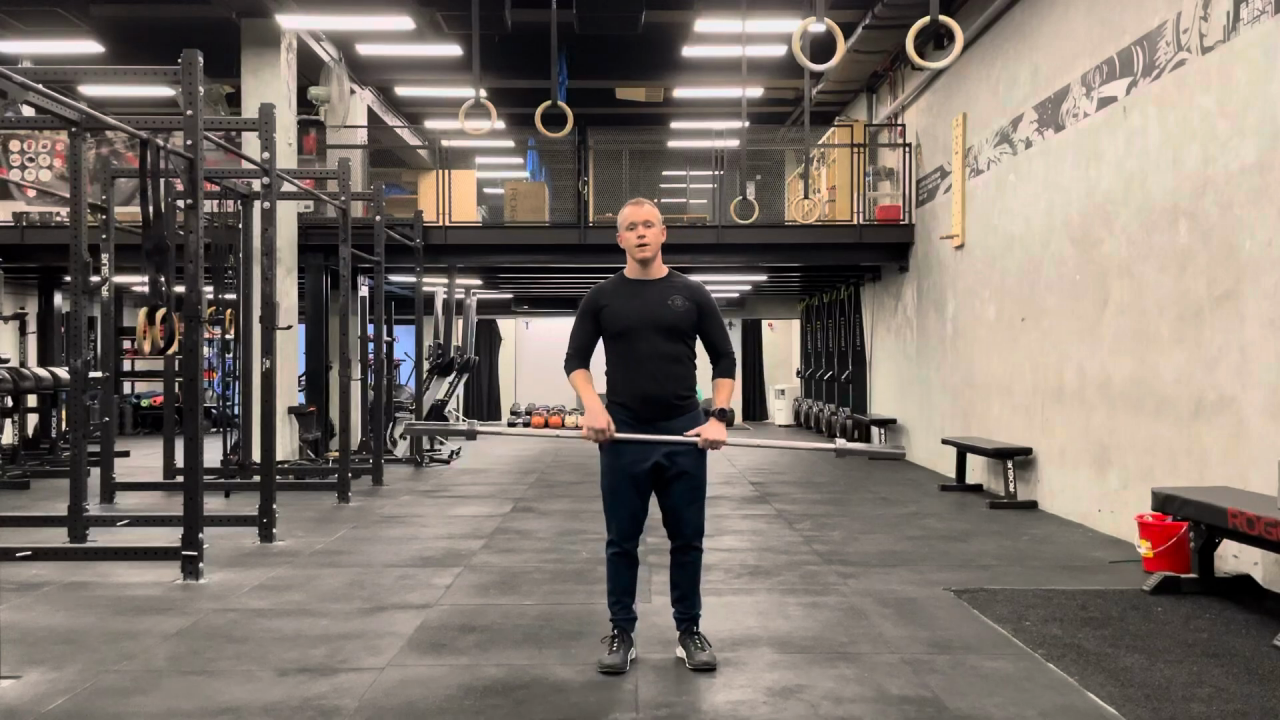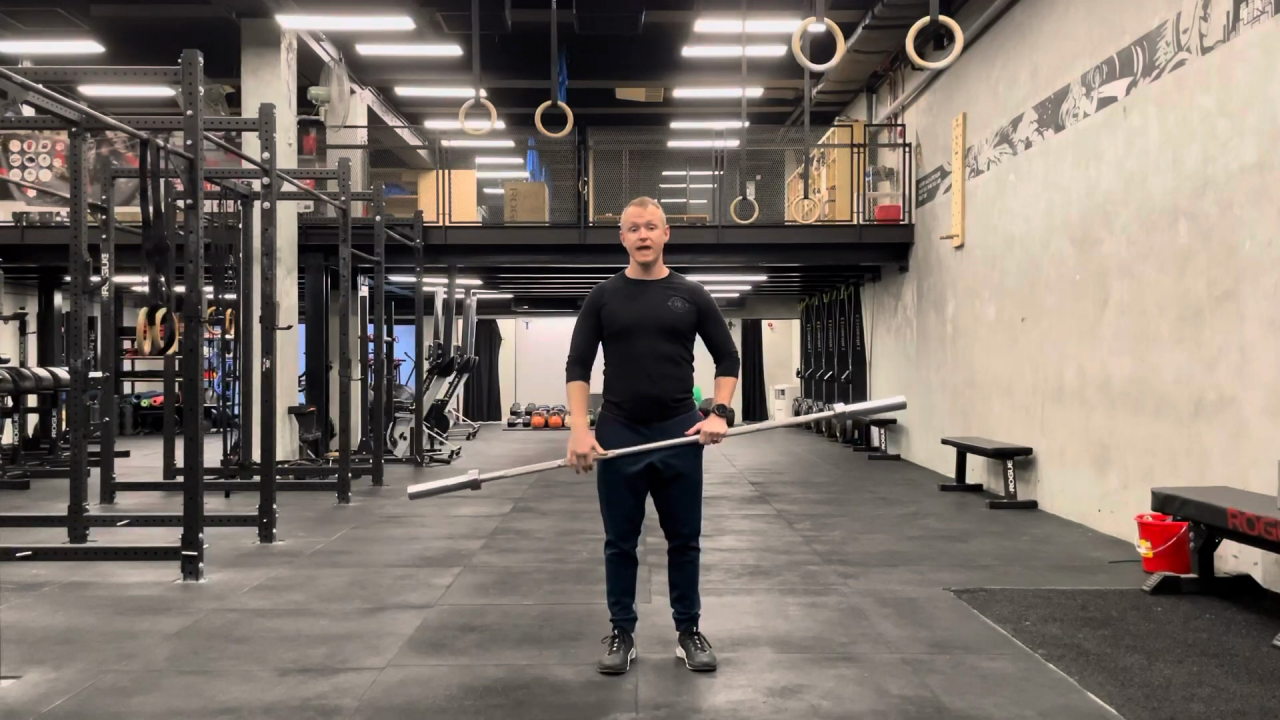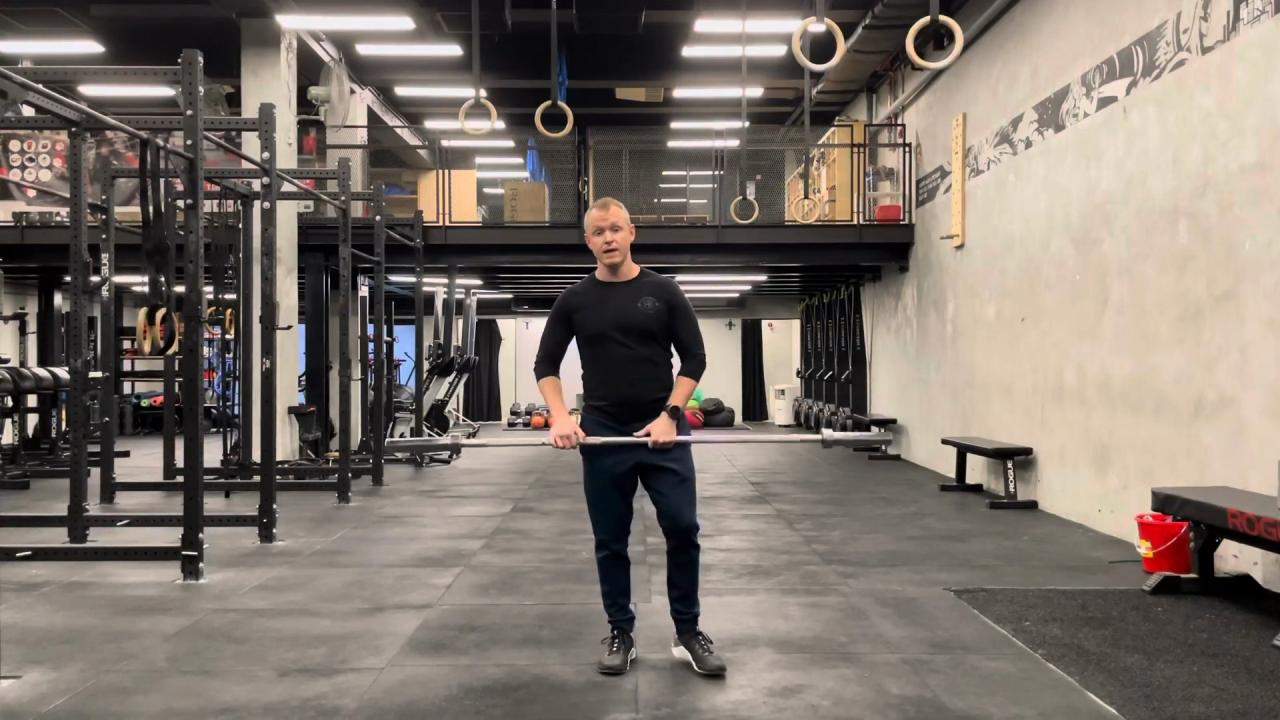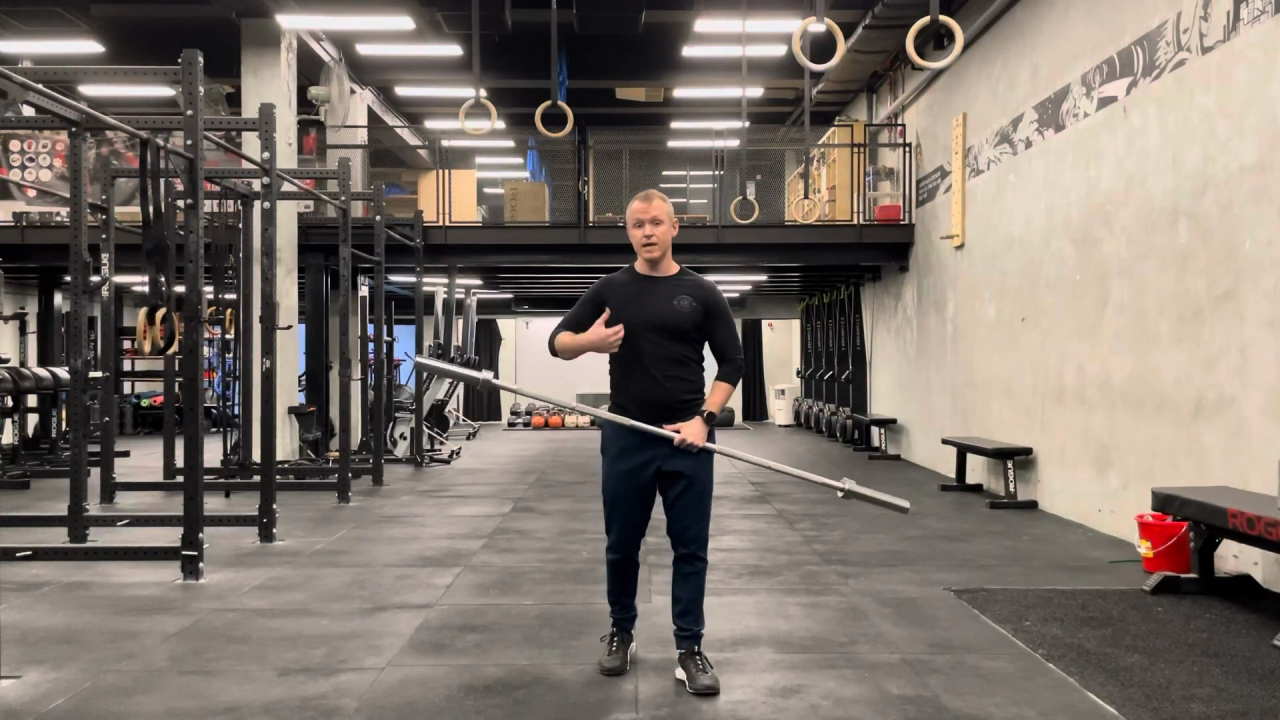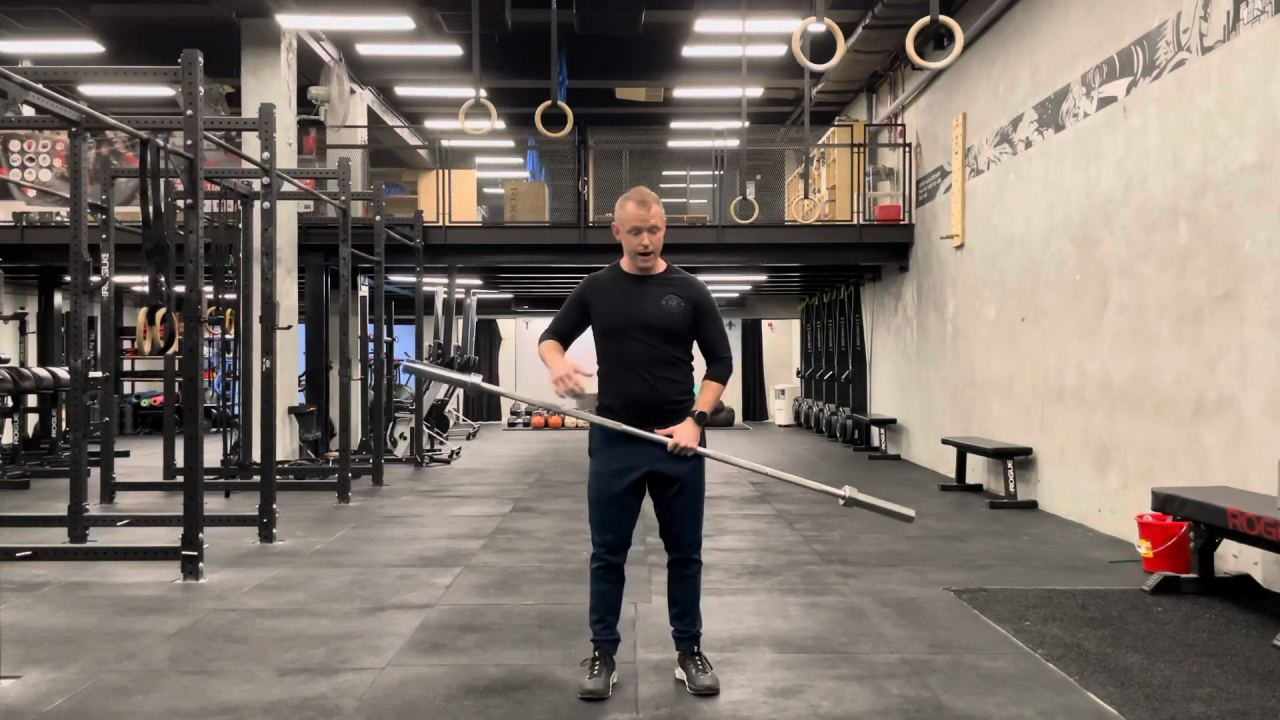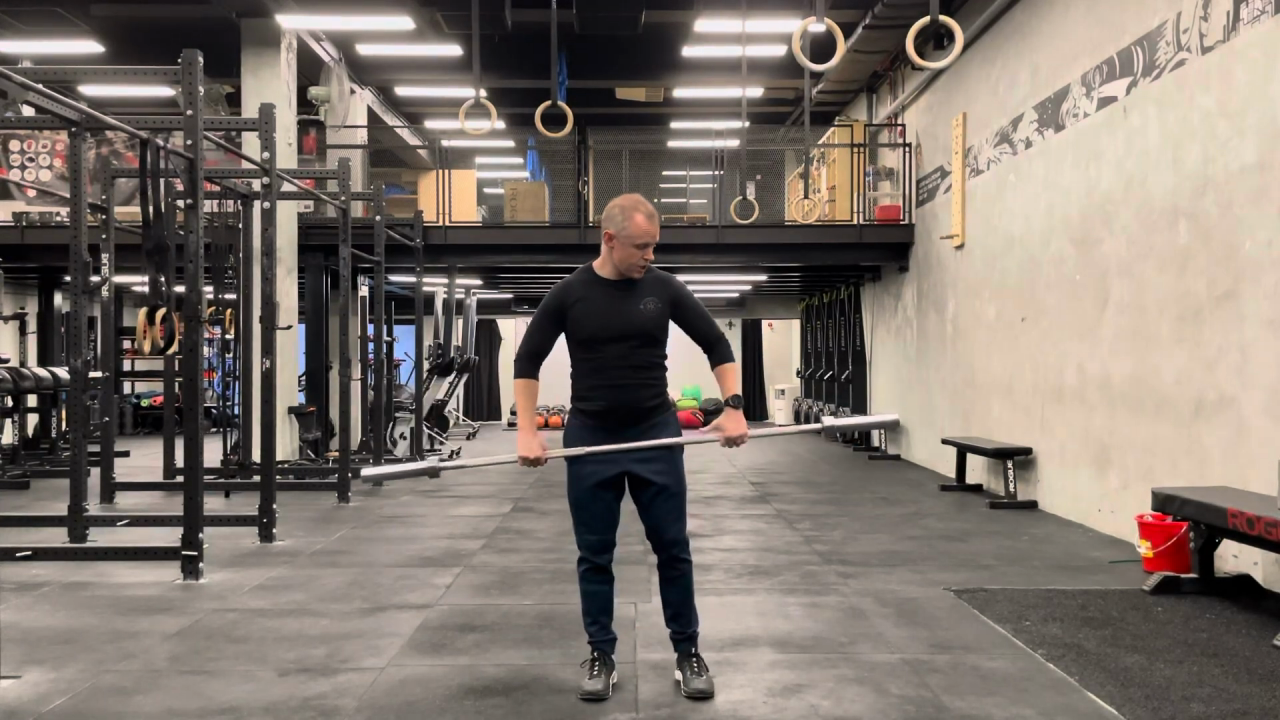
dt=0.7s
person 1, frame 1
left shoulder: (692, 293)
right shoulder: (602, 297)
left elbow: (723, 358)
right elbow: (576, 360)
left wrist: (718, 416)
right wrist: (591, 403)
left hip: (684, 431)
right hip: (623, 434)
left knee: (687, 538)
right knee: (622, 539)
left ankle: (689, 631)
right ankle: (621, 632)
person 1, frame 2
left shoulder: (692, 295)
right shoulder: (603, 297)
left elbow: (727, 357)
right elbow: (577, 364)
left wrist: (719, 411)
right wrist: (579, 429)
left hip: (679, 432)
right hip: (620, 434)
left knee: (684, 540)
right knee: (620, 541)
left ankle: (688, 631)
right ankle: (621, 632)
person 1, frame 3
left shoulder: (664, 291)
right shoulder: (574, 301)
left elbow: (694, 357)
right elbow: (546, 364)
left wrist: (671, 414)
right wrist: (559, 416)
left hip: (662, 431)
right hip: (602, 436)
left knee: (683, 531)
right knee: (610, 542)
left ankle: (687, 631)
right ankle: (621, 634)
person 1, frame 4
left shoulder: (702, 292)
right shoulder: (610, 289)
left elbow: (732, 363)
right elbow: (557, 342)
left wrist: (705, 418)
right wrist: (587, 341)
left hip: (688, 438)
right hip: (626, 436)
left knee: (690, 548)
right knee: (621, 545)
left ankle: (688, 649)
right ankle: (621, 632)
person 1, frame 5
left shoulder: (689, 290)
right shoulder: (597, 288)
left elbow: (720, 362)
right elbow: (552, 336)
left wrist: (696, 419)
right wrist: (558, 365)
left hip: (678, 439)
right hip: (614, 439)
left knee: (685, 552)
right knee: (608, 553)
left ankle: (688, 652)
right ankle: (603, 654)
person 1, frame 6
left shoulder: (664, 288)
right shoulder: (569, 294)
left elbow: (717, 343)
right elbow: (527, 361)
left wrist: (733, 405)
right wrist: (527, 431)
left hip: (656, 434)
right hip: (591, 437)
left knee: (673, 548)
right knee: (595, 555)
left ankle: (687, 653)
right ankle: (601, 655)
